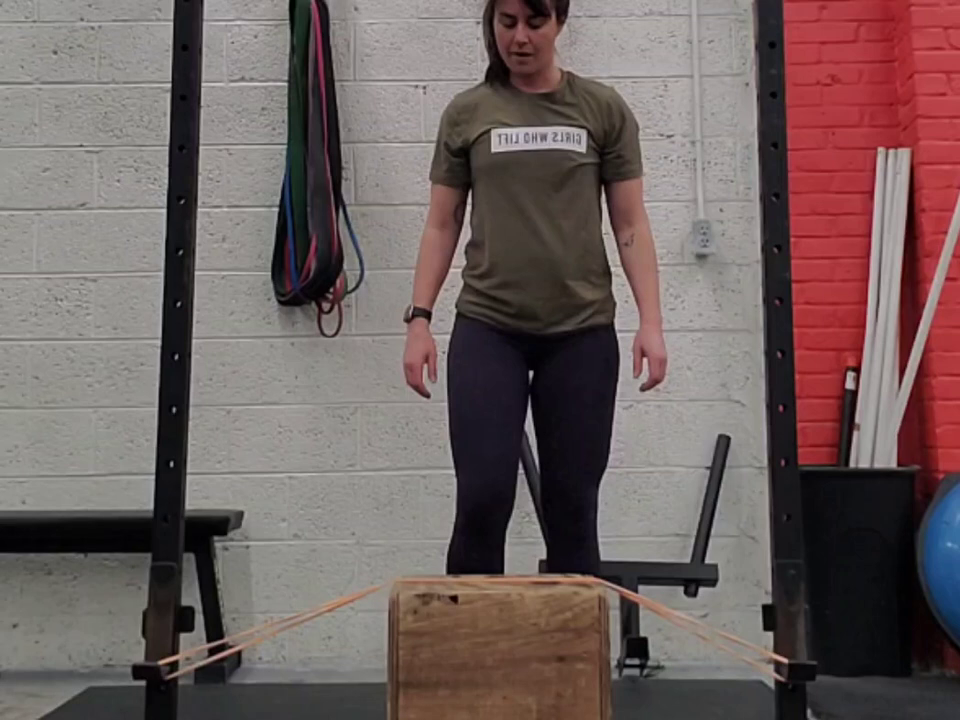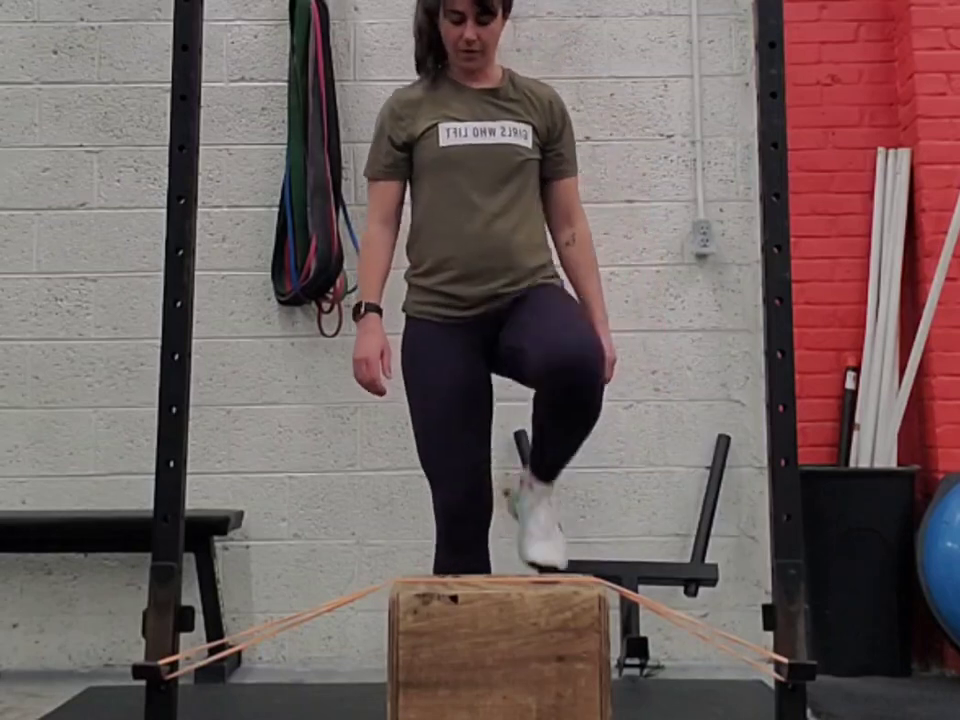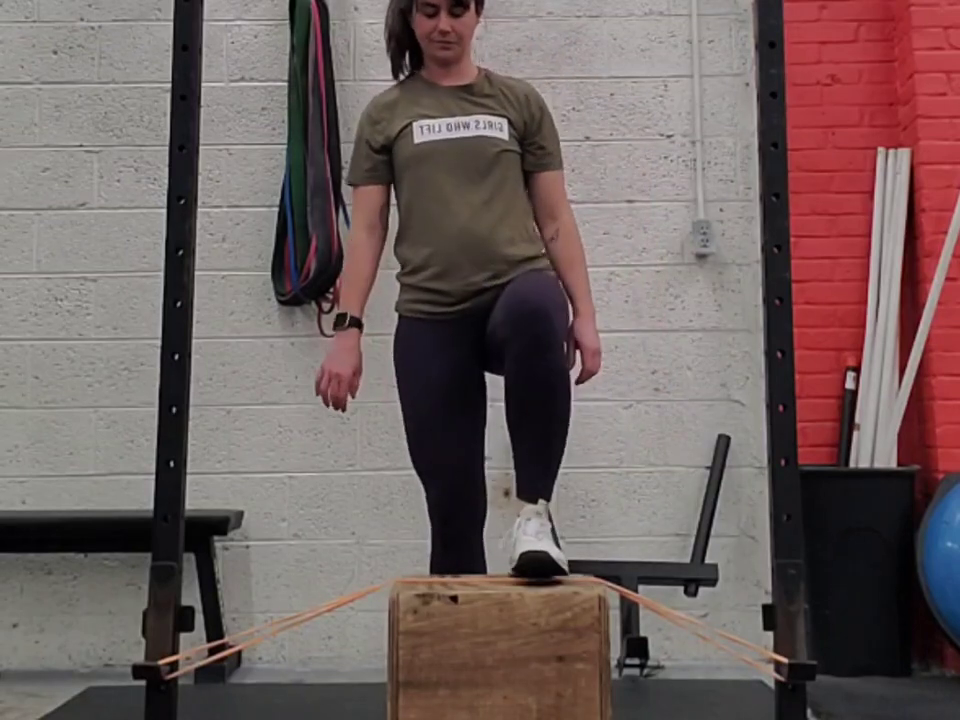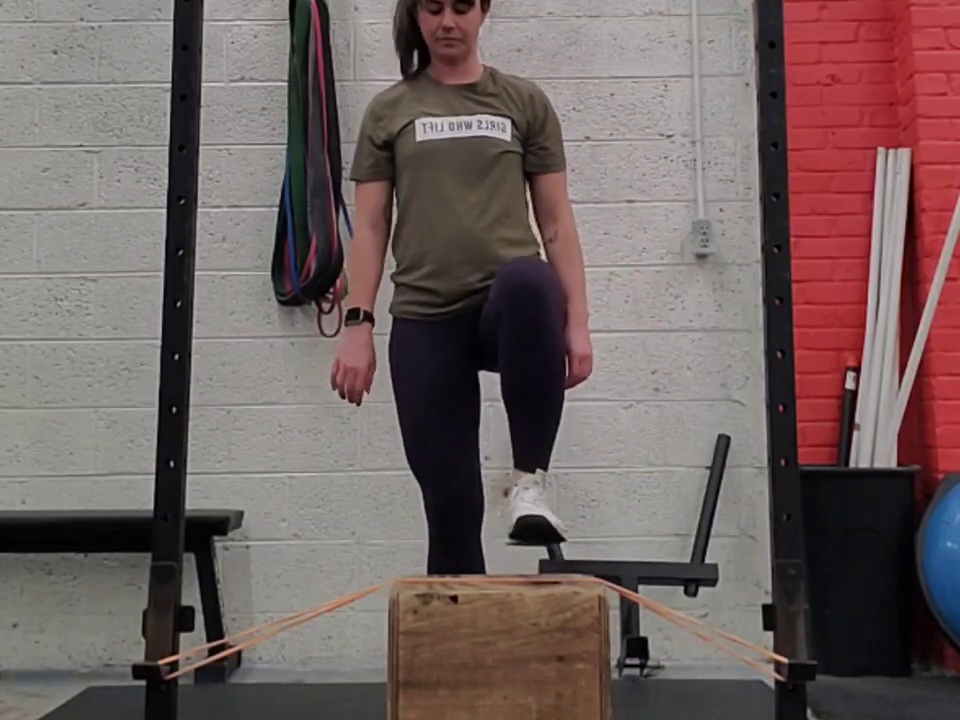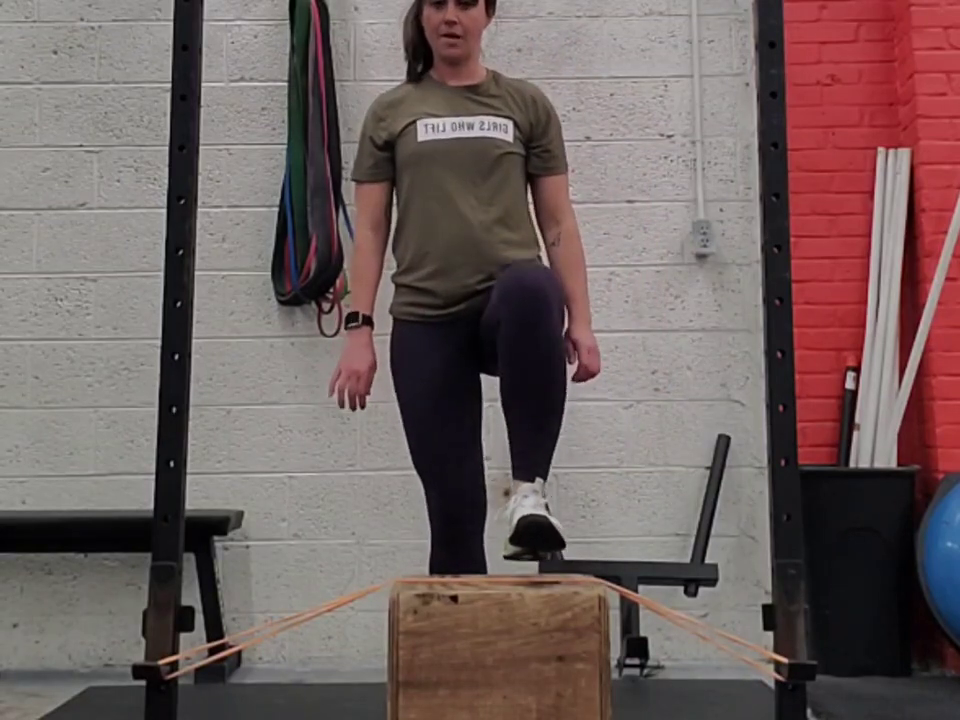
dt=0.5s
person 1, frame 1
left shoulder: (603, 108)
right shoulder: (466, 113)
left elbow: (630, 224)
right elbow: (442, 227)
left wrist: (650, 322)
right wrist: (418, 319)
left hip: (580, 332)
right hip: (487, 328)
left knee: (572, 507)
right knee: (483, 498)
person 1, frame 2
left shoulder: (541, 105)
right shoulder: (406, 108)
left elbow: (568, 223)
right elbow: (381, 223)
left wrist: (597, 319)
right wrist: (369, 316)
left hip: (528, 301)
right hip: (439, 323)
left knee: (572, 360)
right knee: (459, 503)
left ankle: (537, 487)
person 1, frame 3
left shoulder: (520, 101)
right shoulder: (385, 113)
left elbow: (554, 217)
right elbow: (367, 230)
left wrist: (584, 313)
right wrist: (347, 331)
left hip: (513, 293)
right hip: (429, 319)
left knee: (535, 309)
right knee: (452, 504)
left ankle: (535, 510)
person 1, frame 4
left shoulder: (524, 101)
right shoulder: (389, 110)
left elbow: (555, 220)
right elbow: (370, 227)
left wrist: (576, 320)
right wrist: (357, 325)
left hip: (509, 303)
right hip: (424, 319)
left knee: (528, 281)
right knee: (450, 503)
left ankle: (529, 483)
person 1, frame 5
left shoulder: (526, 104)
right shoulder: (391, 112)
left elbow: (557, 222)
right elbow: (370, 229)
left wrist: (580, 320)
right wrist: (357, 330)
left hip: (505, 304)
right hip: (425, 323)
left knee: (529, 290)
right knee: (452, 503)
left ankle: (529, 491)
